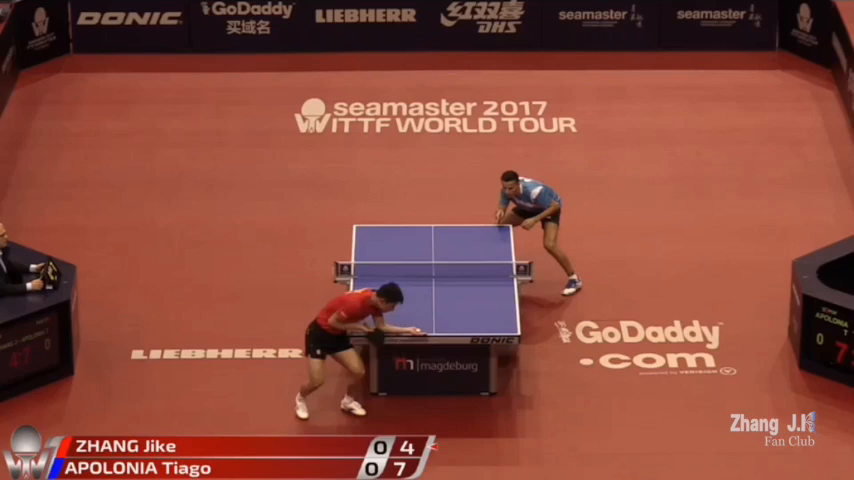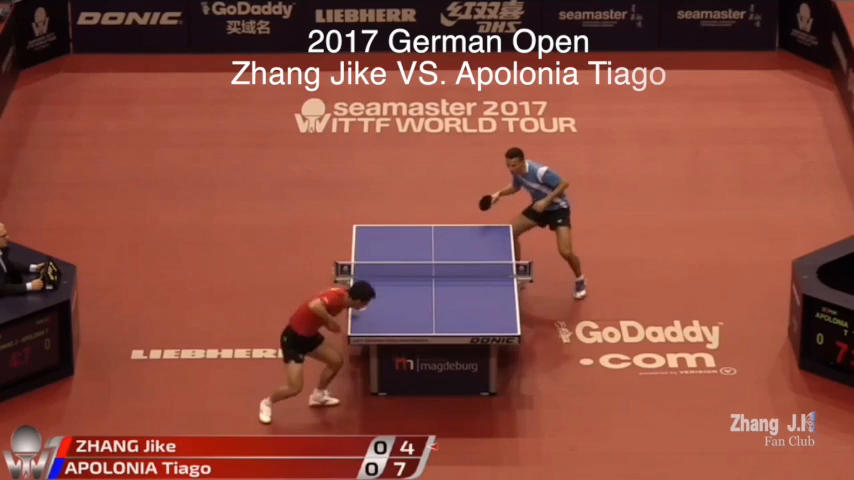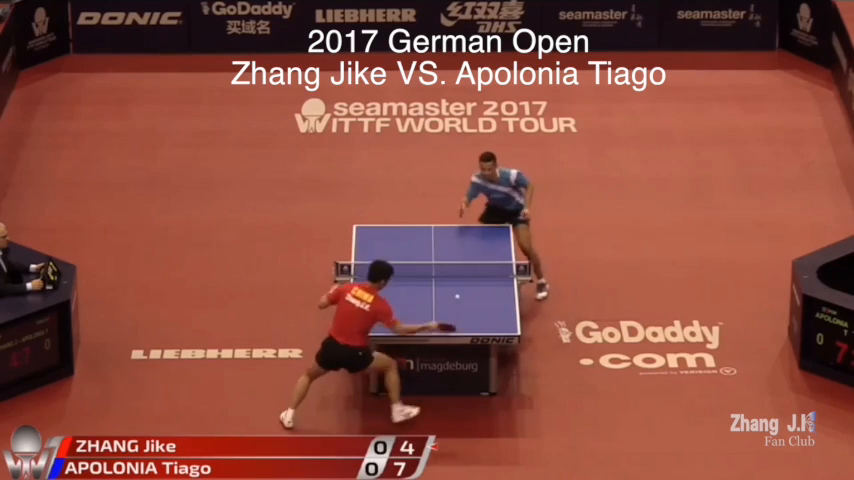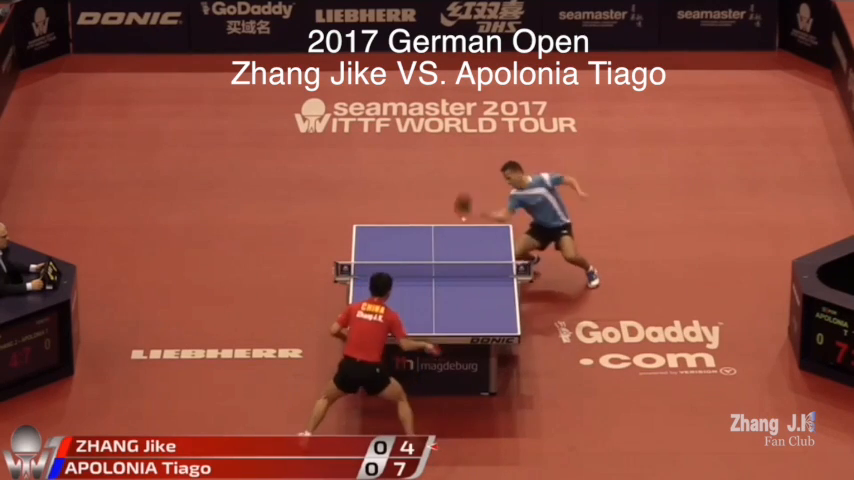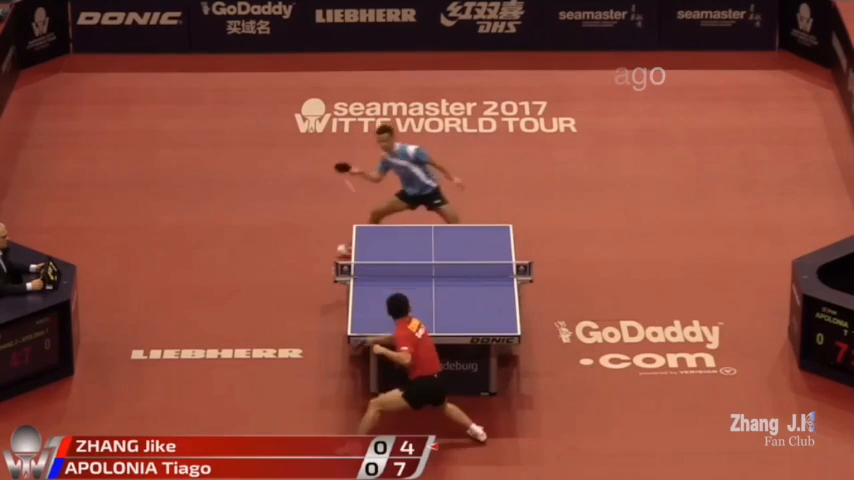
dt=1s
person 1, frame 1
left shoulder: (376, 303)
right shoulder: (356, 302)
left elbow: (381, 326)
right elbow: (332, 322)
left wrist: (409, 330)
right wrist: (358, 327)
left hip: (338, 335)
right hip: (319, 332)
left knee: (359, 371)
right knee: (317, 381)
left ankle: (348, 401)
right ankle: (300, 400)
person 1, frame 2
left shoulder: (341, 294)
right shoulder: (336, 298)
right elbow: (313, 305)
right wrist: (333, 323)
left hip: (309, 334)
right hip: (293, 337)
left knee: (337, 360)
right knee: (295, 387)
left ankle: (318, 395)
right ankle: (267, 403)
person 1, frame 3
left shoulder: (346, 289)
right shoulder: (380, 304)
left elbow: (322, 304)
right elbow: (400, 330)
left wrist: (331, 292)
right wrist: (425, 326)
left hip: (332, 347)
right hip: (354, 353)
left knee: (308, 375)
right knee: (391, 365)
left ankle: (289, 415)
right ankle: (398, 411)
person 1, frame 4
left shoulder: (354, 308)
right shoulder: (391, 316)
left elbow: (334, 331)
right elbow: (405, 345)
right wrist: (425, 346)
left hip: (349, 367)
right hip: (372, 371)
left knee: (326, 399)
right knee: (401, 399)
left ankle: (306, 436)
person 1, frame 5
left shoulder: (402, 333)
right shoulder: (416, 324)
left elbow: (406, 360)
left wrist: (382, 351)
right wrist: (385, 340)
left hip: (420, 385)
right hip: (437, 384)
left knee: (375, 406)
right knee: (444, 405)
right ankle: (475, 429)
person 2, frame 1
left shoulder: (534, 191)
right shoulder: (507, 189)
left elbow: (555, 206)
right elbow: (501, 207)
left wrist: (534, 220)
right wrist: (499, 214)
left hip: (550, 207)
right hip: (528, 207)
left knee: (549, 244)
left ankle: (574, 279)
person 2, frame 2
left shoulder: (541, 172)
right shoulder: (517, 172)
left elbow: (563, 184)
right elbow: (515, 187)
left wrist: (545, 201)
right wrist: (499, 193)
left hip: (558, 209)
right hip: (538, 207)
left knee: (565, 251)
right knee: (511, 233)
left ankle: (580, 279)
person 2, frame 3
left shoulder: (511, 175)
right shoulder: (477, 180)
left elbow: (529, 186)
right elbow: (467, 198)
left wrist: (526, 207)
right wrist: (463, 205)
left hip: (515, 209)
right hip: (495, 208)
left knee: (525, 247)
left ankle: (541, 282)
person 2, frame 4
left shoulder: (544, 180)
right shoulder: (516, 195)
left elbow: (569, 179)
right elbow: (505, 217)
left wrist: (579, 191)
right wrist: (489, 216)
left hip: (561, 225)
right hip: (539, 227)
left knee: (570, 257)
right knee: (514, 253)
left ankle: (590, 271)
right ankle: (532, 259)
person 2, frame 5
left shoulder: (411, 151)
right shoulder: (386, 158)
left elbow: (433, 163)
right elbow: (377, 178)
left wrist: (451, 178)
right wrist: (360, 173)
left hip: (429, 191)
right hip: (409, 193)
left knee: (454, 222)
right knee: (376, 213)
